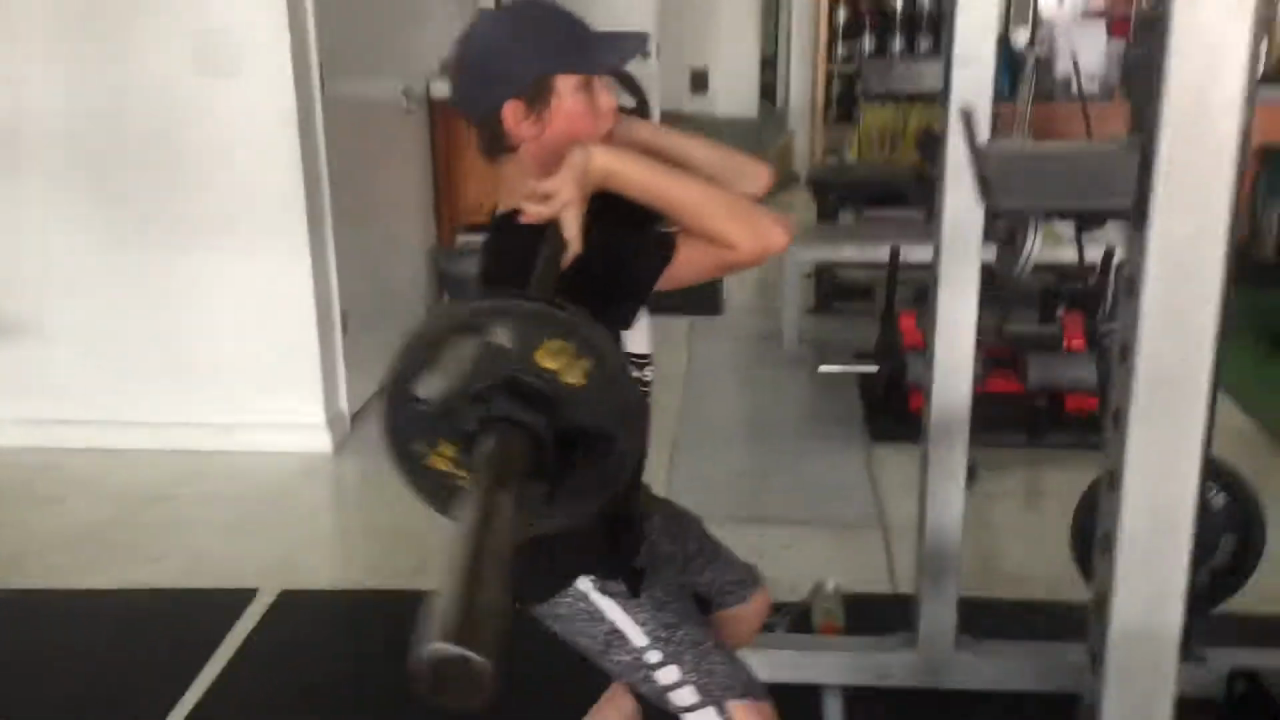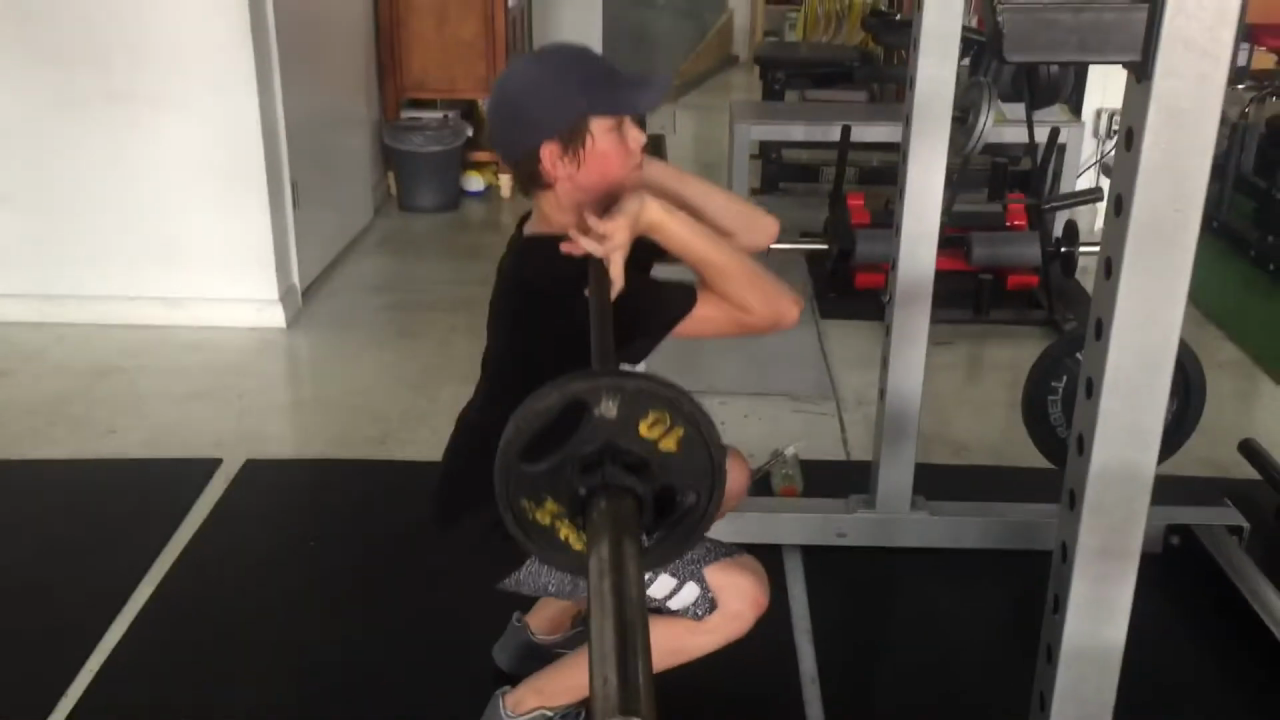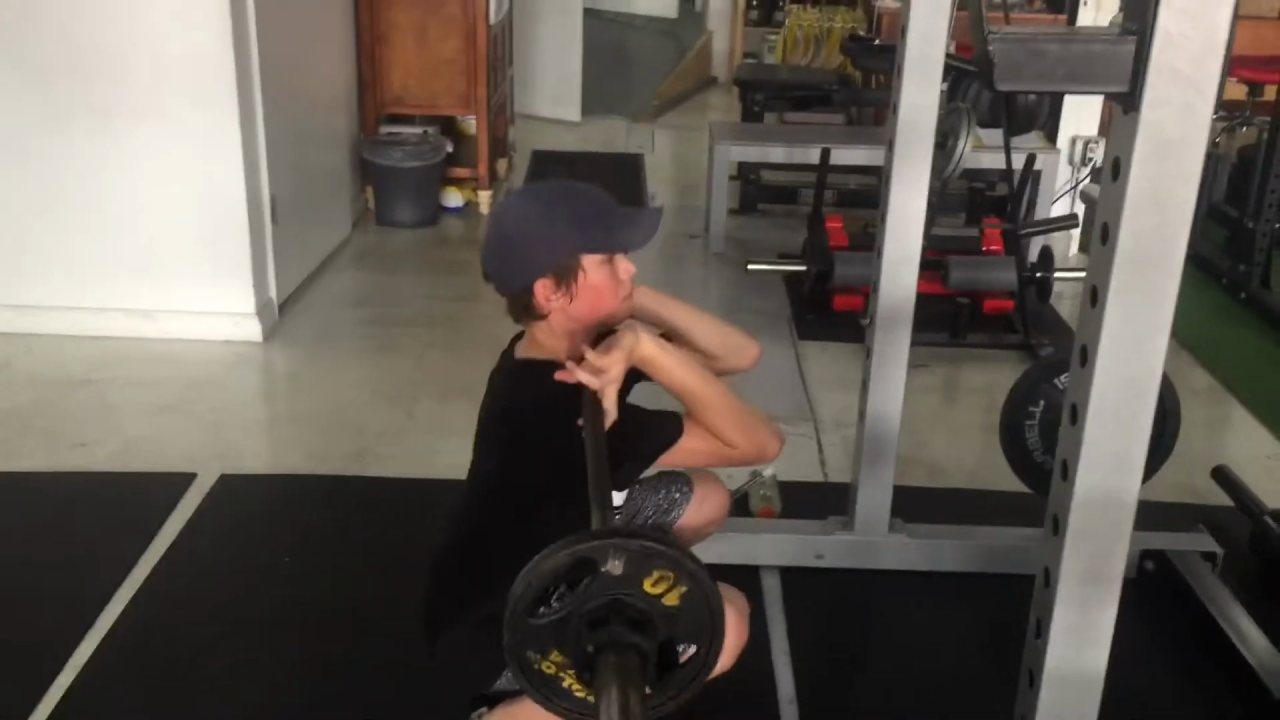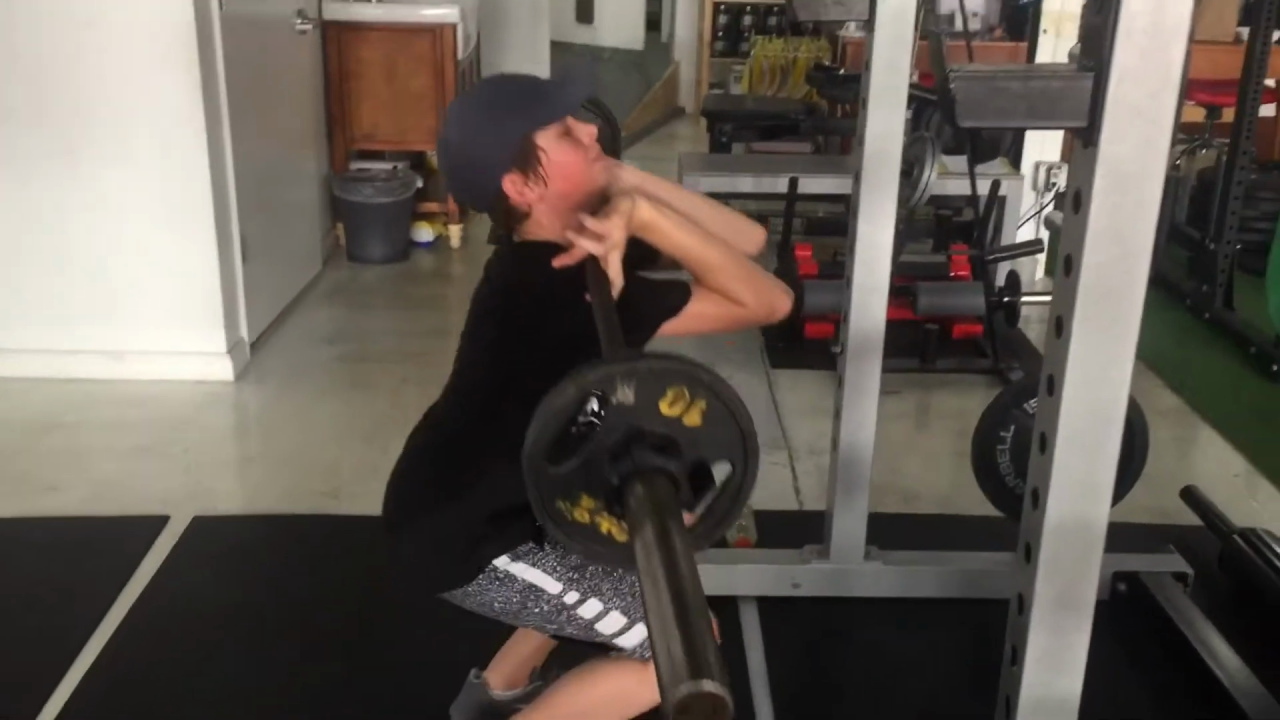
dt=0.7s
person 1, frame 1
left shoulder: (583, 213)
right shoulder: (547, 251)
left elbow: (751, 182)
right elbow: (762, 237)
left wrist: (621, 137)
right wrist: (607, 166)
left hip: (605, 499)
right hip: (559, 538)
left knee: (741, 605)
person 1, frame 2
left shoulder: (584, 228)
right shoulder: (562, 281)
left elbow: (758, 231)
right elbow: (775, 308)
left wrist: (646, 177)
right wrist: (650, 214)
right hip: (508, 518)
left knee: (722, 477)
right knee: (739, 593)
left ankle: (545, 626)
person 1, frame 3
left shoulder: (575, 347)
right shoulder: (552, 408)
left elbow: (740, 354)
right elbow: (759, 442)
left wrist: (638, 305)
right wrist: (645, 349)
left hip: (532, 568)
right hip: (489, 626)
left knee: (704, 499)
right knee: (721, 621)
person 1, frame 4
left shoulder: (569, 245)
right shoulder: (554, 288)
left elbow: (746, 242)
right elbow: (766, 300)
left wrist: (627, 182)
right wrist: (642, 215)
left hip: (500, 491)
right hip: (460, 532)
